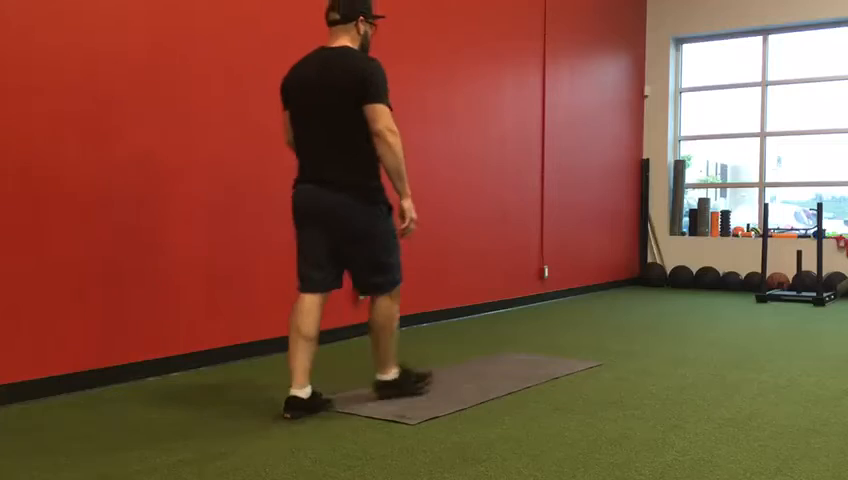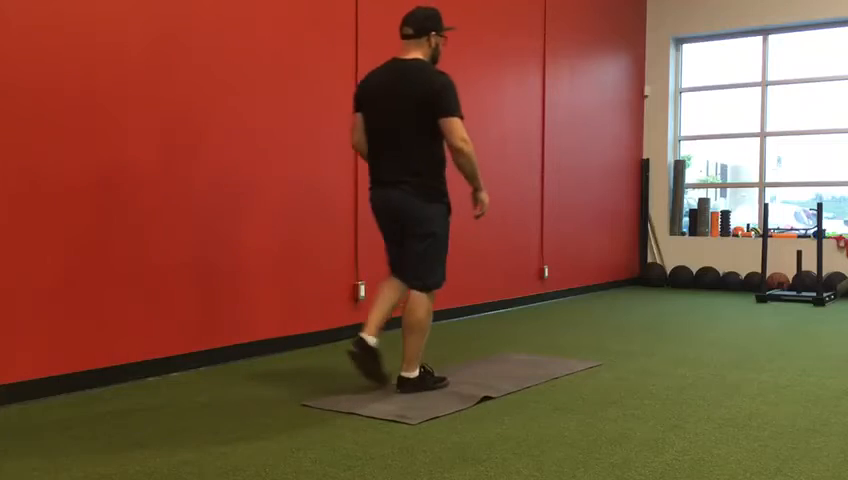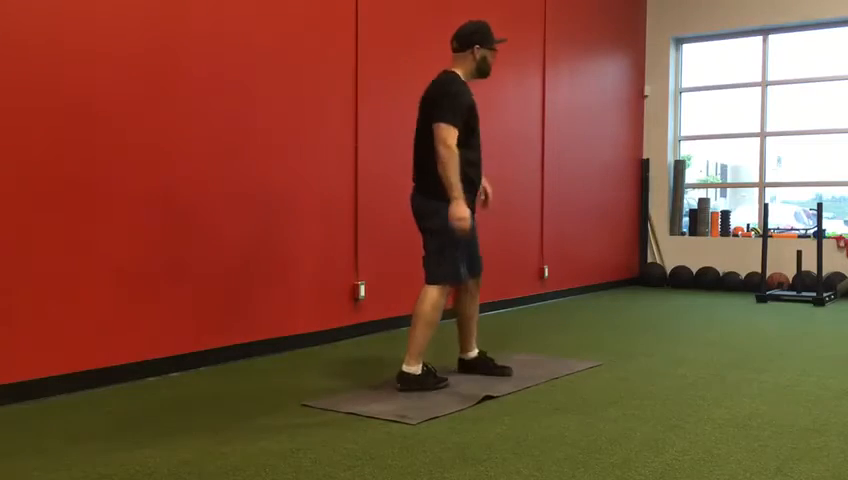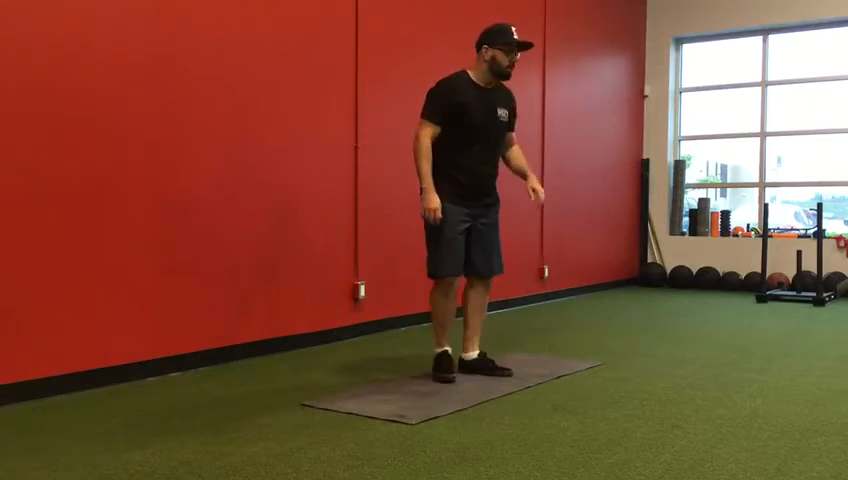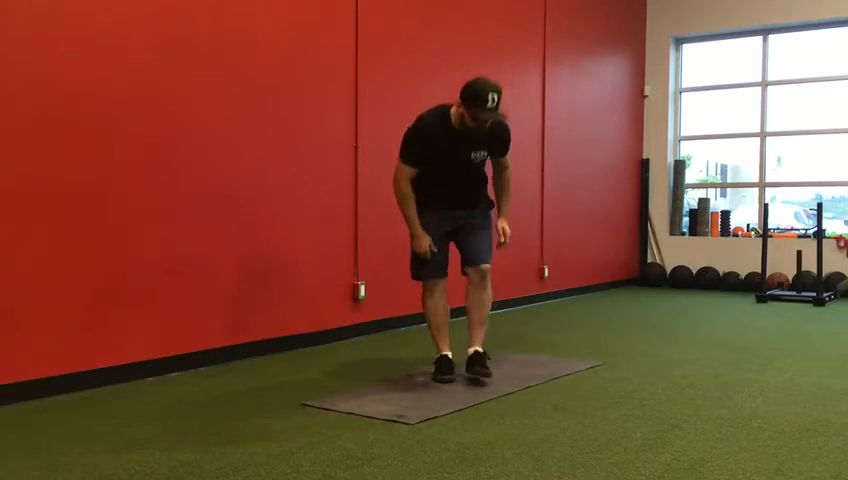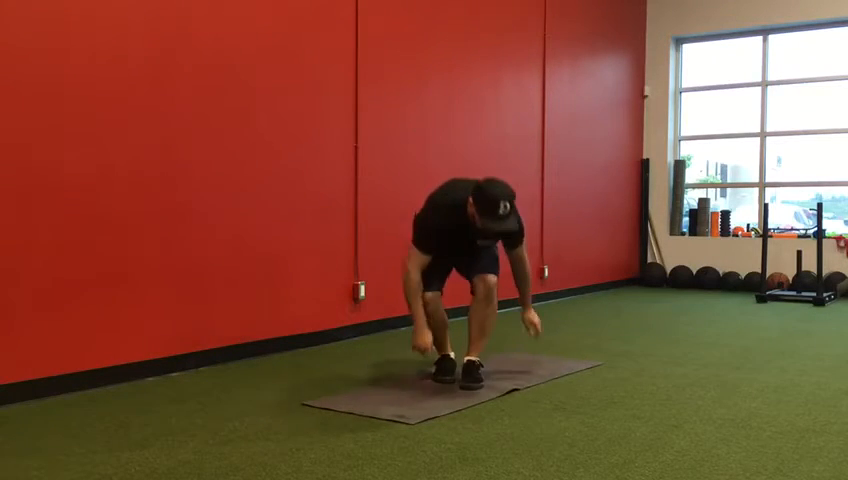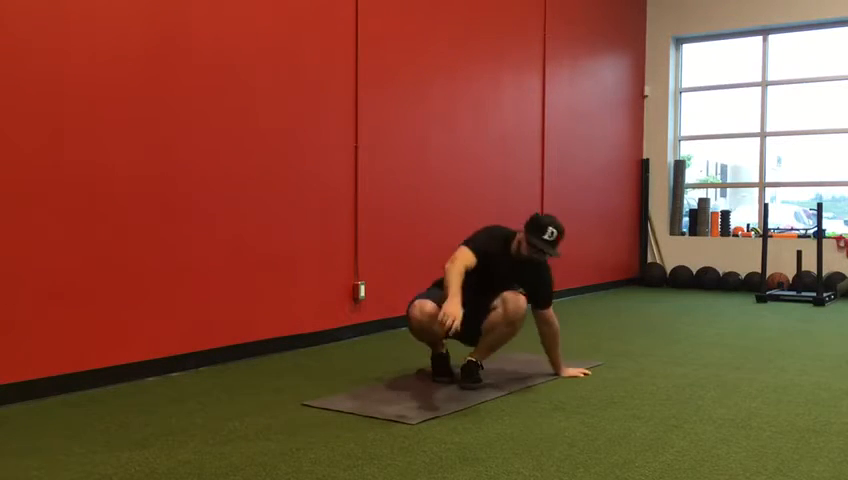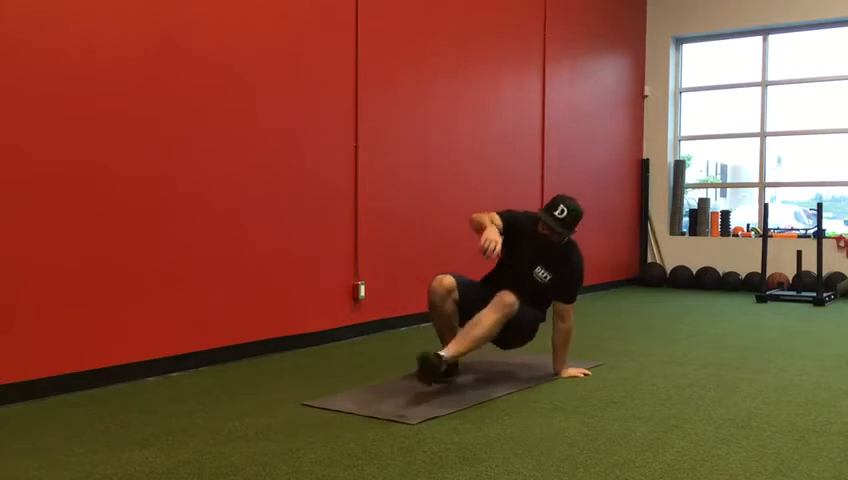
dt=0.5s
person 1, frame 1
left shoulder: (297, 73)
right shoulder: (365, 69)
left elbow: (292, 137)
right elbow: (384, 132)
right wrist: (405, 194)
left hip: (309, 193)
right hip: (358, 197)
left knee: (312, 291)
right knee: (384, 287)
left ankle: (299, 392)
right ankle: (388, 375)
person 1, frame 2
left shoulder: (371, 81)
right shoulder: (436, 82)
left elbow: (359, 141)
right elbow: (459, 143)
right wrist: (479, 188)
left hip: (383, 193)
right hip: (423, 198)
left knee: (404, 274)
right knee: (424, 286)
left ankle: (368, 339)
right ankle: (411, 373)
person 1, frame 3
left shoulder: (452, 88)
right shoulder: (452, 90)
right elbow: (445, 146)
left wrist: (478, 178)
right wrist: (458, 201)
left hip: (450, 200)
right hip: (440, 203)
left knee: (470, 278)
right knee: (441, 282)
left ankle: (470, 355)
right ankle: (412, 369)
person 1, frame 4
left shoulder: (505, 98)
right shoulder: (450, 89)
left elbow: (509, 145)
right elbow: (423, 139)
left wrist: (529, 176)
right wrist: (429, 191)
left hip: (485, 201)
right hip: (449, 200)
left knee: (482, 278)
right knee: (448, 278)
left ankle: (471, 355)
right ankle: (442, 351)
person 1, frame 5
left shoulder: (498, 129)
right shoulder: (426, 127)
left elbow: (502, 169)
right elbow: (401, 180)
left wrist: (503, 215)
right wrist: (417, 231)
left hip: (473, 208)
right hip: (431, 209)
left knee: (481, 271)
right knee: (433, 279)
left ankle: (476, 351)
right ankle: (443, 355)
person 1, frame 6
left shoulder: (507, 217)
right shoulder: (442, 208)
left elbow: (518, 259)
right elbow: (412, 269)
left wrist: (527, 308)
right wrist: (420, 327)
left hip: (477, 247)
right hip: (439, 245)
left knee: (487, 284)
right knee: (429, 297)
left ankle: (472, 361)
right ankle: (446, 357)
person 1, frame 7
left shoulder: (539, 272)
right shoulder: (494, 239)
left elbow: (545, 320)
right elbow: (455, 264)
left wrist: (559, 368)
right wrist: (453, 302)
left hip: (488, 315)
right hip: (456, 303)
left knee: (516, 304)
right knee: (420, 312)
left ankle: (473, 362)
right ankle: (440, 355)
person 1, frame 8
left shoulder: (571, 261)
right shoulder: (524, 222)
left elbow: (562, 318)
right elbow: (477, 218)
left wrist: (560, 368)
right wrist: (490, 230)
left hip: (521, 321)
right hip: (487, 294)
left knee: (505, 301)
right knee: (442, 285)
left ankle: (442, 358)
right ankle: (448, 359)
